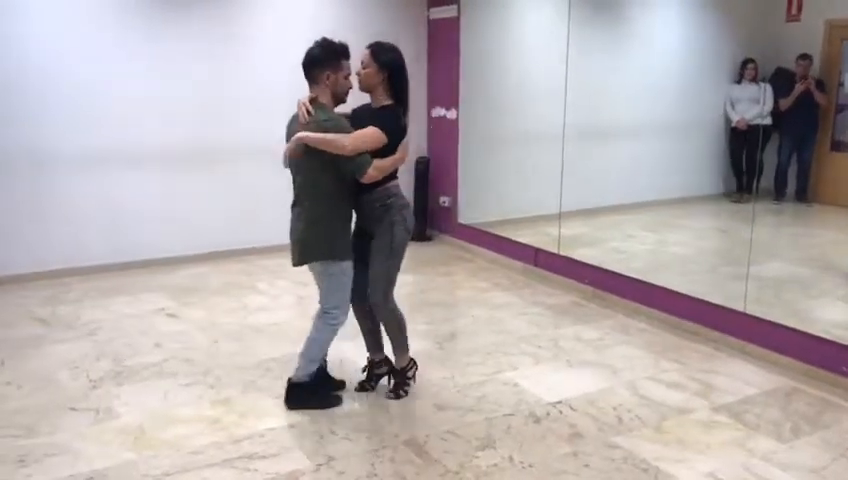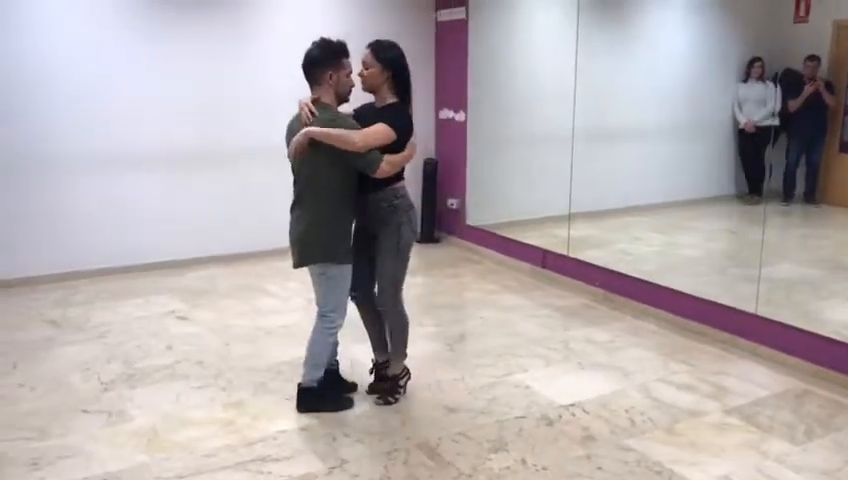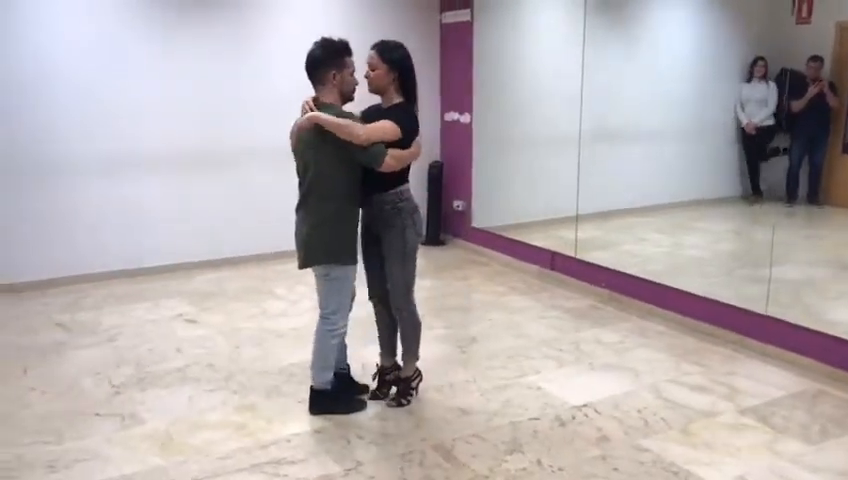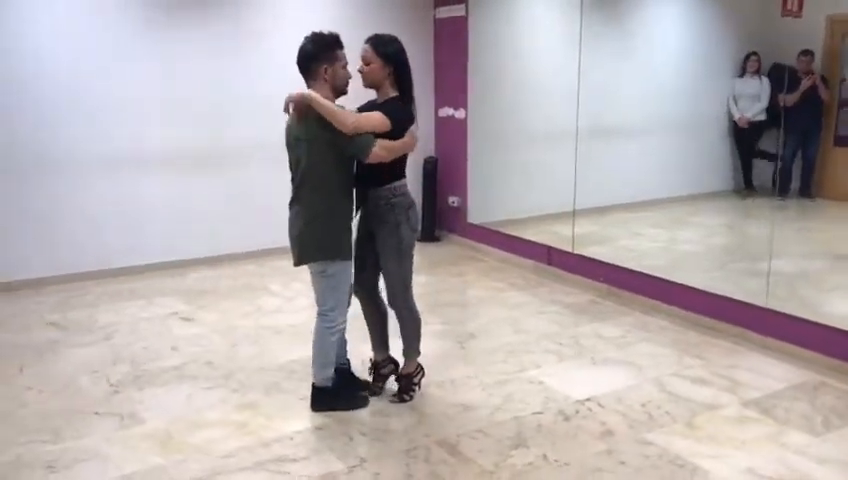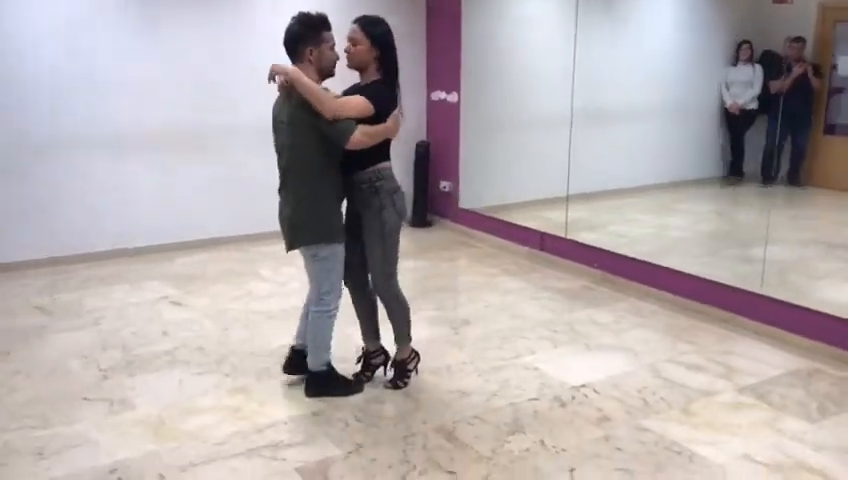
dt=0.3s
person 1, frame 1
left shoulder: (298, 120)
right shoulder: (331, 125)
right elbow: (368, 172)
right wrist: (399, 157)
left hip: (308, 228)
right hip: (326, 234)
left knee: (330, 305)
right knee: (334, 311)
left ankle: (315, 372)
right ankle: (301, 385)
person 1, frame 2
left shoulder: (298, 121)
right shoulder: (337, 124)
right elbow: (379, 167)
right wrist: (408, 154)
left hip: (309, 229)
right hip: (325, 235)
left knee: (333, 307)
right knee: (331, 314)
left ankle: (328, 373)
right ankle: (311, 389)
person 1, frame 3
left shoulder: (303, 122)
right shoulder: (340, 123)
right elbow: (386, 161)
right wrist: (414, 152)
left hip: (316, 229)
right hip: (330, 235)
left knee: (340, 306)
right knee: (332, 315)
left ankle: (339, 375)
right ankle: (322, 392)
person 1, frame 4
left shoulder: (298, 116)
right shoulder: (330, 117)
right elbow: (376, 152)
right wrist: (408, 143)
left hip: (311, 225)
right hip: (324, 231)
left knee: (338, 302)
right knee: (331, 312)
left ankle: (340, 371)
right ankle: (325, 389)
person 1, frame 5
left shoulder: (286, 99)
right elbow: (355, 138)
right wrist: (390, 127)
left hip: (298, 211)
right hip: (316, 215)
left knee: (322, 288)
right knee: (326, 297)
left ankle: (300, 351)
right ankle: (319, 375)
person 2, frame 1
left shoulder: (391, 118)
right shoulder: (363, 112)
left elbow: (348, 145)
left wrist: (302, 137)
right wrist: (308, 106)
left hip: (389, 213)
right hip: (365, 214)
left knee: (379, 295)
right knee: (357, 291)
left ankle: (404, 363)
right ankle: (377, 361)
person 2, frame 2
left shoulder: (398, 116)
right shoulder: (365, 111)
left elbow: (358, 142)
right elbow: (337, 125)
left wrist: (310, 132)
right wrist: (310, 107)
left hip: (394, 214)
right hip: (366, 214)
left knee: (387, 297)
right knee: (360, 292)
left ankle: (398, 370)
right ankle: (382, 362)
person 2, frame 3
left shoulder: (404, 117)
right shoulder: (373, 112)
left elbow: (362, 136)
left wrist: (317, 116)
right wrist: (315, 110)
left hip: (398, 215)
right hip: (372, 214)
left knee: (400, 299)
right knee: (379, 296)
left ankle: (410, 372)
right ankle: (388, 366)
person 2, frame 4
left shoulder: (398, 110)
right shoulder: (371, 108)
left elbow: (349, 125)
right elbow: (344, 126)
left wrist: (308, 96)
right wrist: (308, 104)
left hip: (394, 211)
right hip: (370, 210)
left knee: (398, 296)
right knee: (364, 288)
left ankle: (412, 368)
right ankle: (382, 360)
person 2, frame 5
left shoulder: (380, 93)
right shoulder: (356, 91)
left elbow: (331, 110)
right elbow: (327, 108)
left wrist: (292, 73)
right wrist: (293, 86)
left hip: (380, 196)
right hip: (357, 196)
left knee: (383, 283)
right knee: (353, 277)
left ankle: (406, 354)
right ankle: (373, 351)
person 3, frame 1
left shoulder: (818, 83)
left elbow: (823, 102)
right elbow: (782, 106)
left wrist: (813, 88)
right wrist: (796, 92)
left hip: (809, 130)
right hip: (789, 129)
left knee: (805, 163)
right knee: (783, 162)
left ankle: (801, 193)
right ankle: (779, 193)
person 3, frame 2
left shoulder: (826, 85)
left elbow: (832, 103)
right elbow: (791, 107)
left wrist: (822, 90)
right wrist: (805, 93)
left hip: (818, 132)
right hip: (797, 131)
left knee: (814, 164)
right knee: (791, 163)
left ankle: (810, 194)
right ankle: (788, 194)
person 3, frame 3
left shoulder: (829, 85)
left elbow: (835, 105)
right elbow: (794, 108)
left wrist: (827, 91)
right wrist: (809, 94)
left hip: (821, 133)
right hip: (800, 132)
left knee: (817, 165)
right knee: (794, 164)
left ankle: (813, 195)
right ankle: (791, 196)
person 3, frame 4
left shoulder: (820, 79)
right shoulder: (790, 79)
left elbow: (826, 98)
right elbow: (787, 102)
left wrist: (819, 83)
right wrist: (802, 88)
left hip: (814, 126)
right hip: (793, 126)
left knee: (810, 159)
right knee: (787, 158)
left ankle: (806, 189)
right ankle: (783, 189)
person 3, frame 5
left shoulder: (812, 67)
left elbow: (818, 86)
right elbow: (774, 88)
left wrist: (810, 74)
right wrist: (793, 75)
left hip: (803, 115)
right hip: (781, 113)
left knee: (800, 147)
right knee: (773, 145)
left ankle: (794, 177)
right ankle: (767, 177)
person 4, frame 1
left shoulder: (764, 86)
right shoulder: (734, 87)
left elbow: (767, 107)
right elbow: (728, 106)
left wrist: (747, 119)
right wrist: (737, 119)
left hip: (758, 126)
right hip: (738, 126)
left knee: (752, 158)
right knee: (735, 157)
left ankle: (748, 190)
right ankle: (739, 189)
person 4, frame 2
left shoulder: (769, 86)
right shoulder: (741, 86)
left elbow: (772, 107)
right elbow: (736, 107)
left wrist: (754, 121)
right wrist: (744, 122)
left hip: (764, 127)
right hip: (745, 128)
left knee: (758, 158)
right knee: (746, 159)
left ankle: (758, 192)
right ankle: (751, 191)
person 4, frame 3
left shoulder: (770, 85)
right shoulder: (744, 86)
left elbow: (771, 108)
right elbow: (738, 106)
left wrist: (755, 122)
right wrist: (745, 122)
left hip: (765, 127)
right hip: (747, 128)
left knee: (761, 155)
right knee: (751, 160)
right ankle: (756, 192)
person 4, frame 4
left shoulder: (763, 80)
right shoulder: (737, 80)
left elbow: (764, 103)
right elbow: (731, 100)
left wrist: (747, 117)
right wrist: (738, 117)
left hip: (757, 121)
right hip: (739, 122)
left knee: (750, 151)
right knee: (743, 154)
right ankle: (748, 185)
person 4, frame 5
left shoulder: (756, 68)
right shoulder: (731, 68)
left elbow: (756, 90)
right elbow: (723, 87)
left wrist: (739, 103)
right wrist: (730, 103)
left hip: (748, 109)
right hip: (730, 109)
left knee: (736, 138)
right knee: (736, 138)
left ankle: (733, 172)
right ankle: (737, 172)
